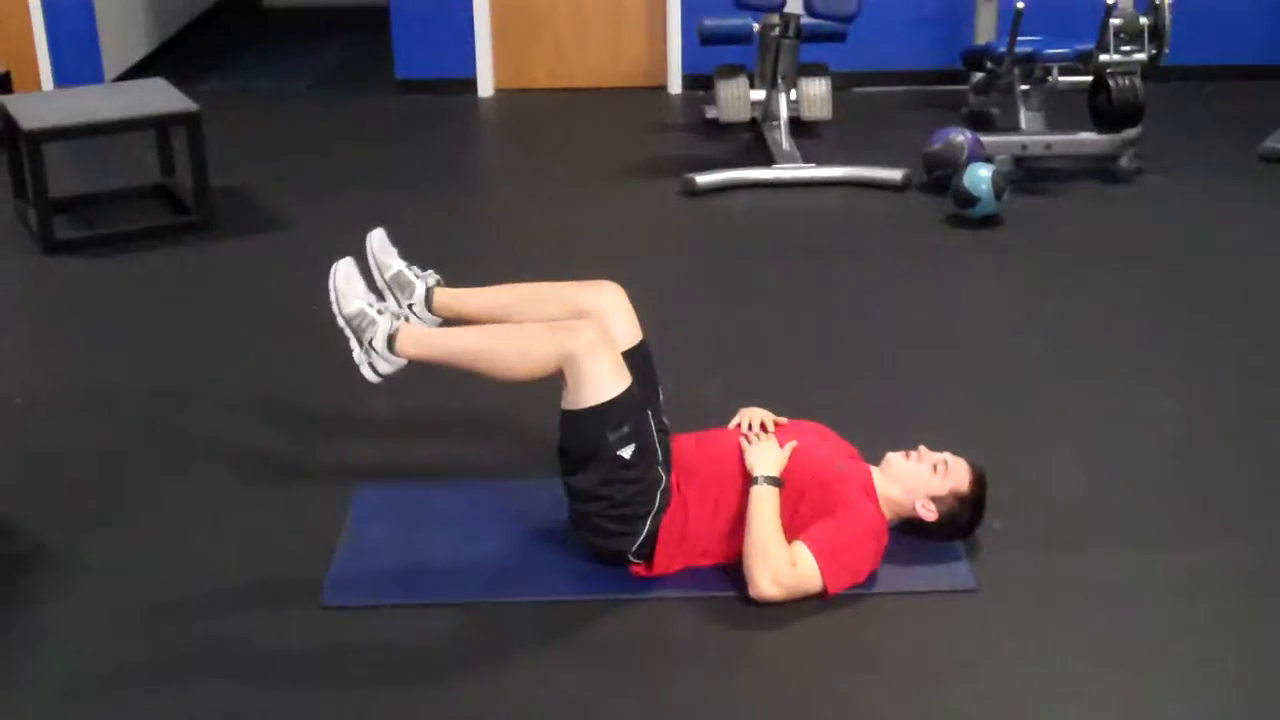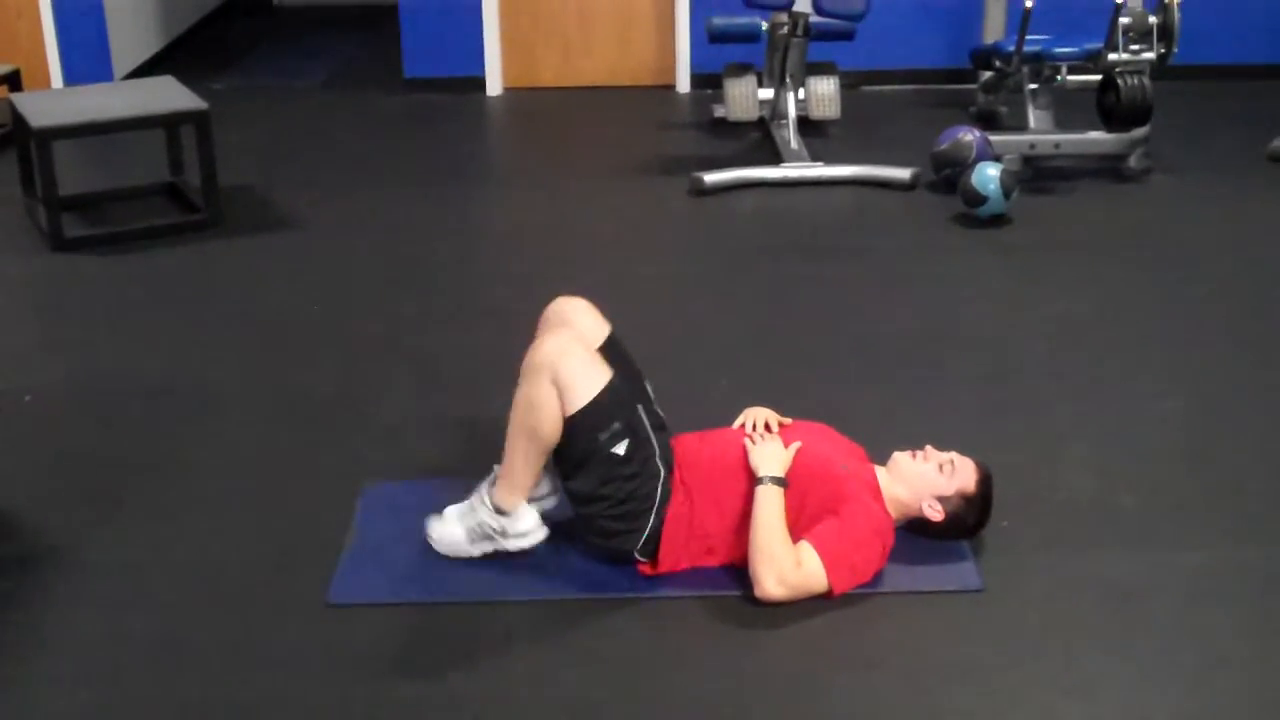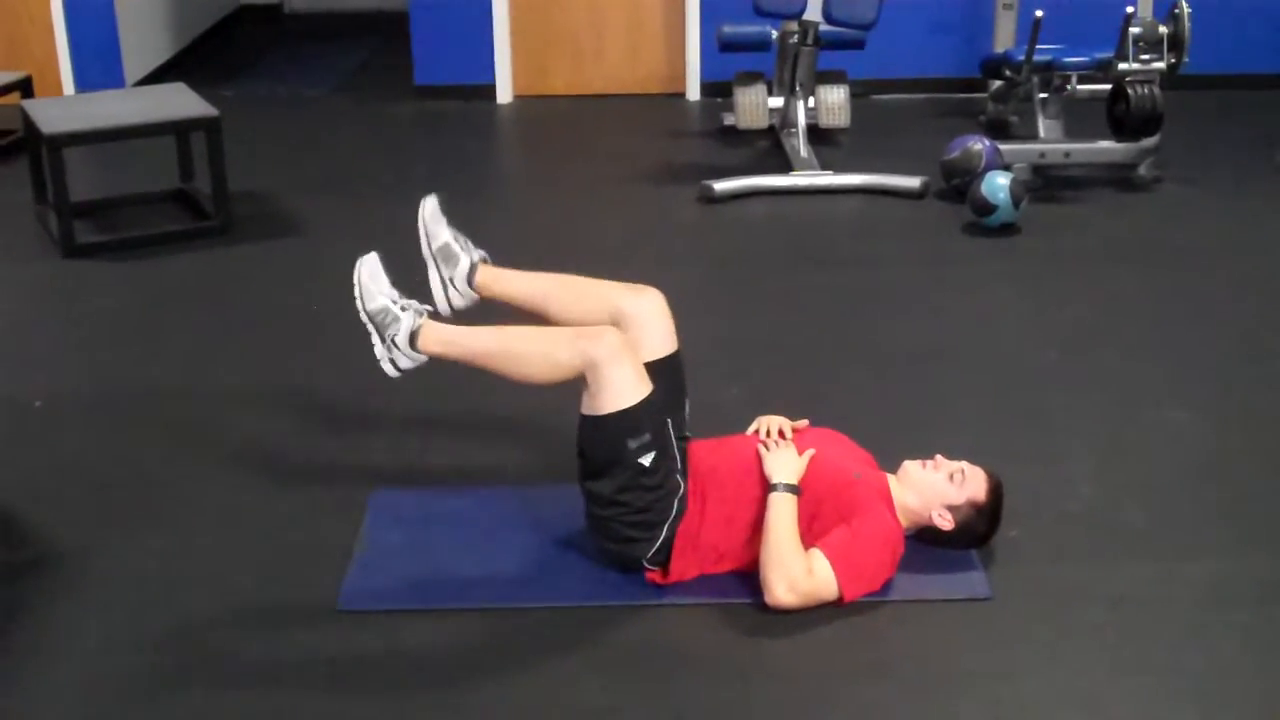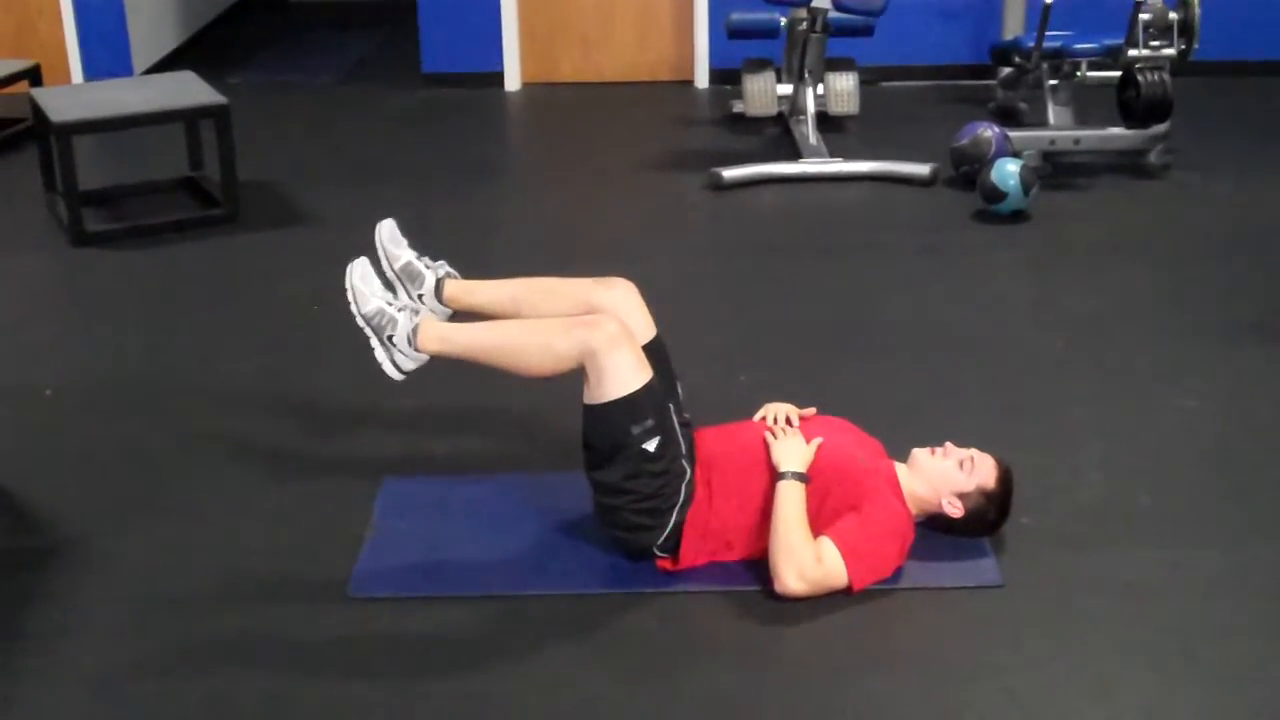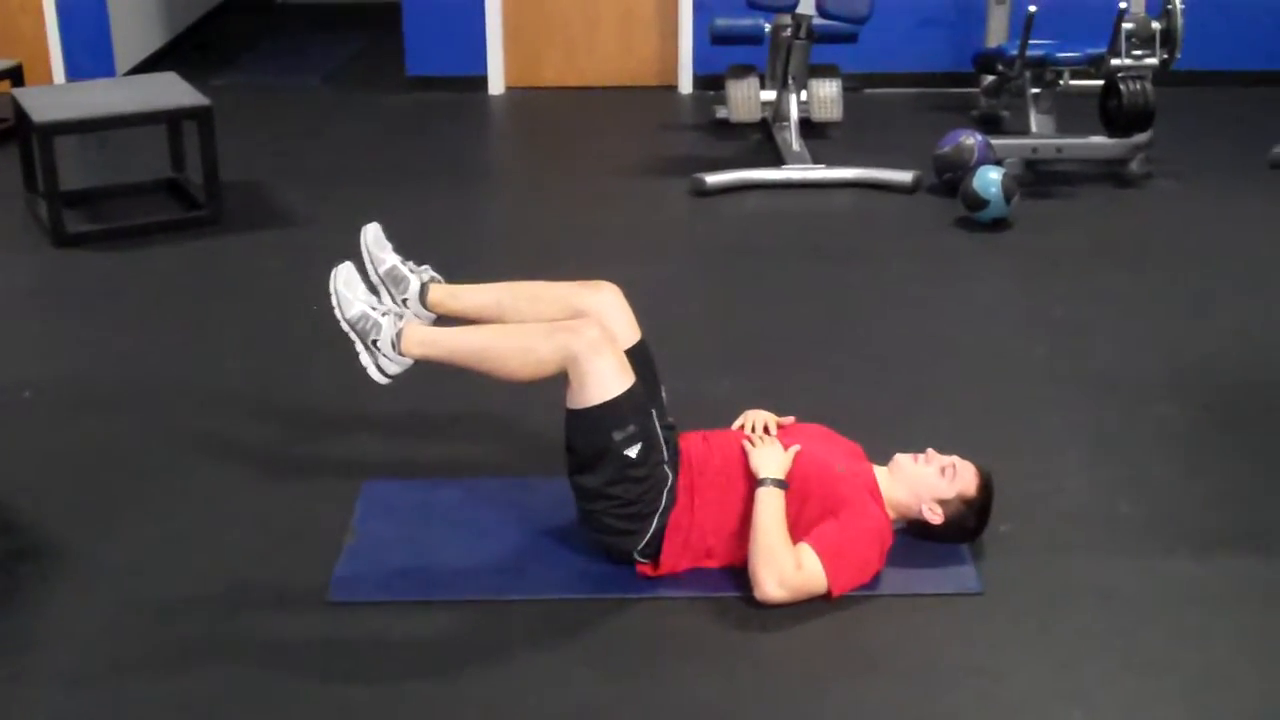
dt=1s
person 1, frame 1
left shoulder: (861, 528)
right shoulder: (847, 461)
left elbow: (767, 582)
left wrist: (765, 476)
right wrist: (757, 420)
left hip: (638, 516)
right hip: (660, 461)
left knee: (582, 340)
right knee: (604, 299)
left ankle: (394, 342)
right ankle: (427, 300)
person 1, frame 2
left shoulder: (867, 526)
right shoulder: (853, 460)
left elbow: (773, 582)
left wrist: (771, 476)
right wrist: (763, 420)
left hip: (644, 515)
right hip: (663, 463)
left knee: (552, 355)
right knee: (568, 314)
left ankle: (508, 515)
right ankle: (530, 478)
person 1, frame 3
left shoulder: (877, 540)
right shoulder: (864, 472)
left elbow: (784, 589)
left wrist: (783, 484)
right wrist: (774, 429)
left hip: (653, 526)
right hip: (677, 469)
left knee: (603, 346)
right knee: (643, 305)
left ankle: (414, 336)
right ankle: (467, 279)
person 1, frame 4
left shoulder: (886, 525)
right shoulder: (872, 456)
left elbow: (794, 578)
left wrist: (792, 471)
right wrist: (781, 414)
left hip: (663, 510)
right hip: (683, 453)
left knee: (602, 334)
right knee: (614, 294)
left ankle: (413, 338)
right ankle: (439, 292)
person 1, frame 5
left shoulder: (865, 530)
right shoulder: (851, 461)
left elbow: (772, 584)
left wrist: (770, 479)
right wrist: (762, 421)
left hip: (645, 515)
right hip: (668, 458)
left knee: (584, 339)
right knee: (600, 299)
left ankle: (397, 342)
right ankle: (425, 295)
